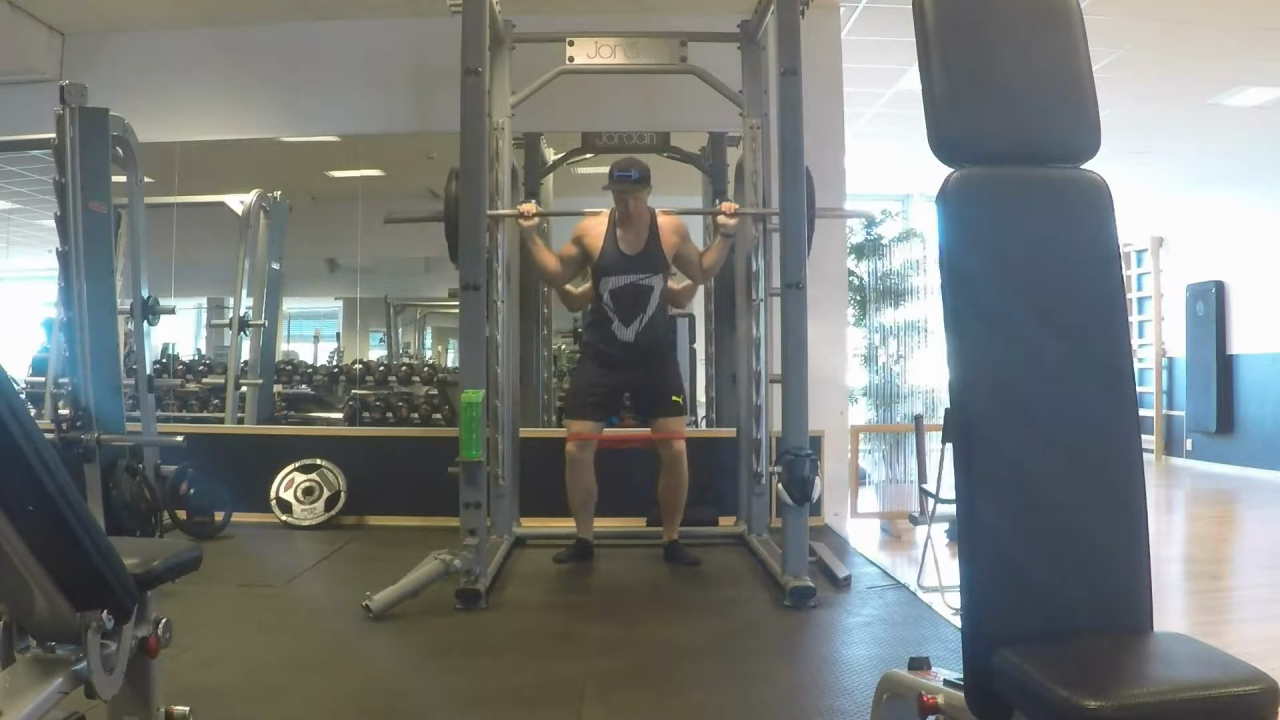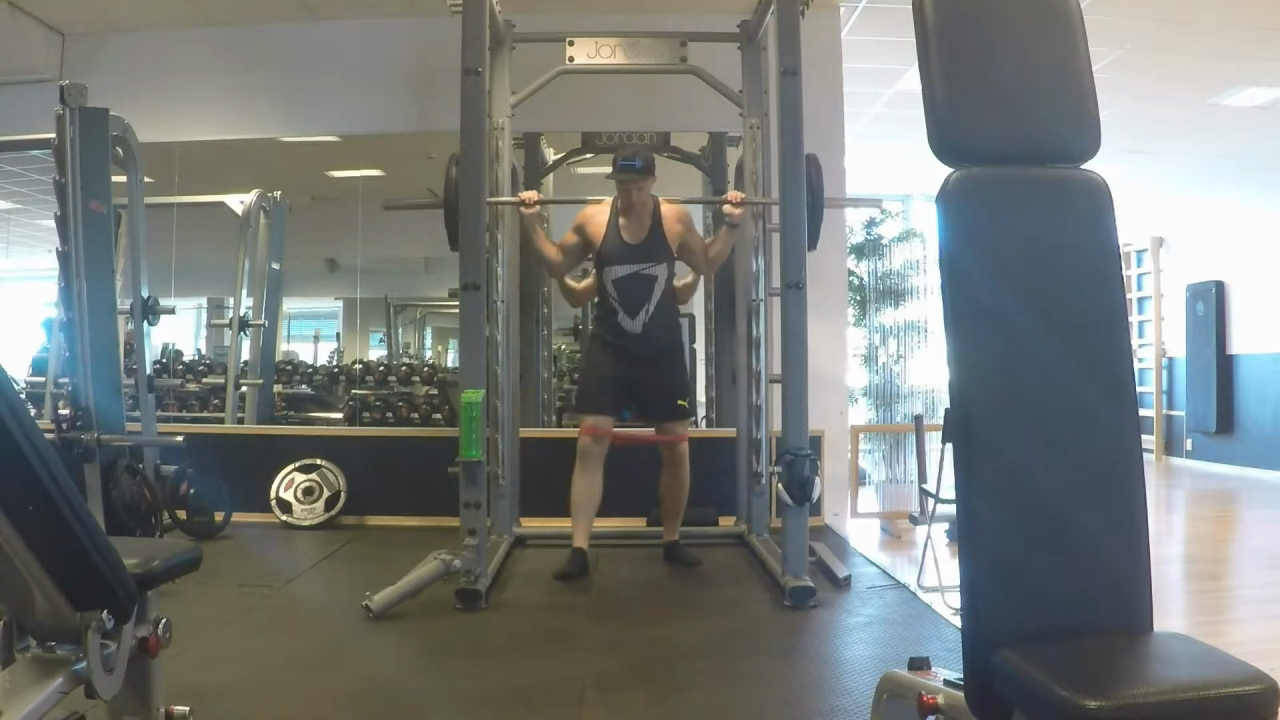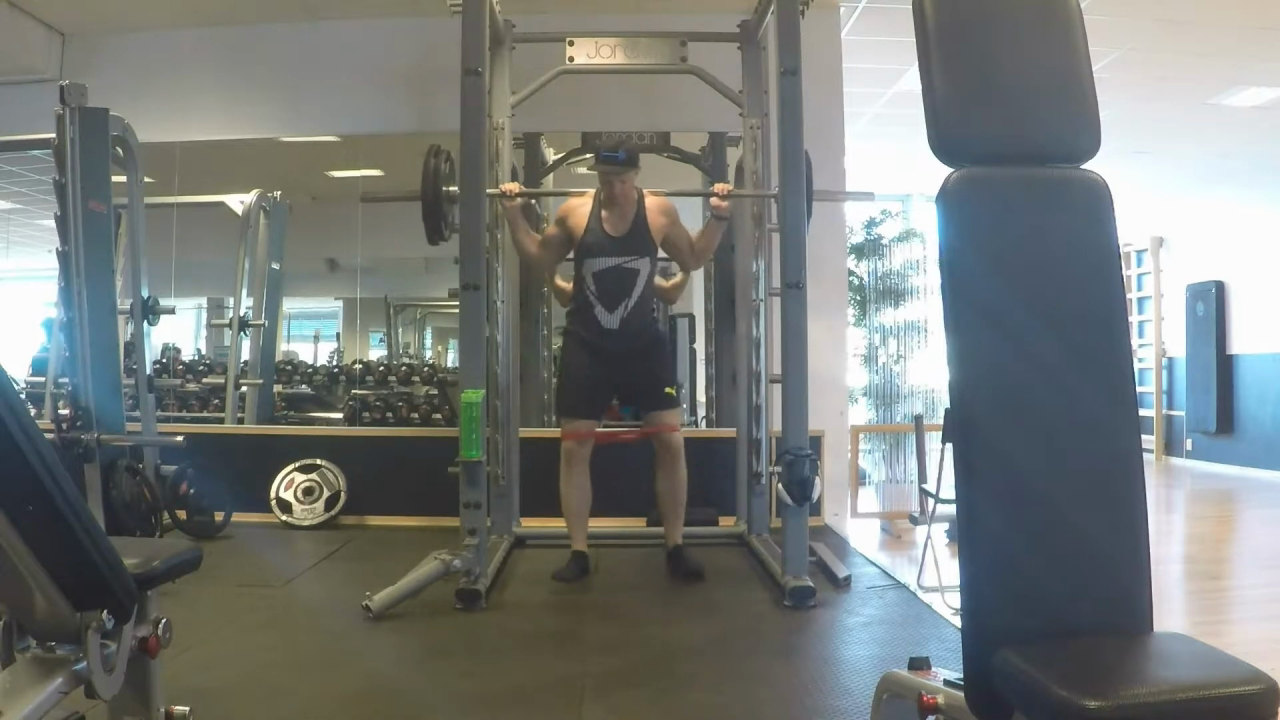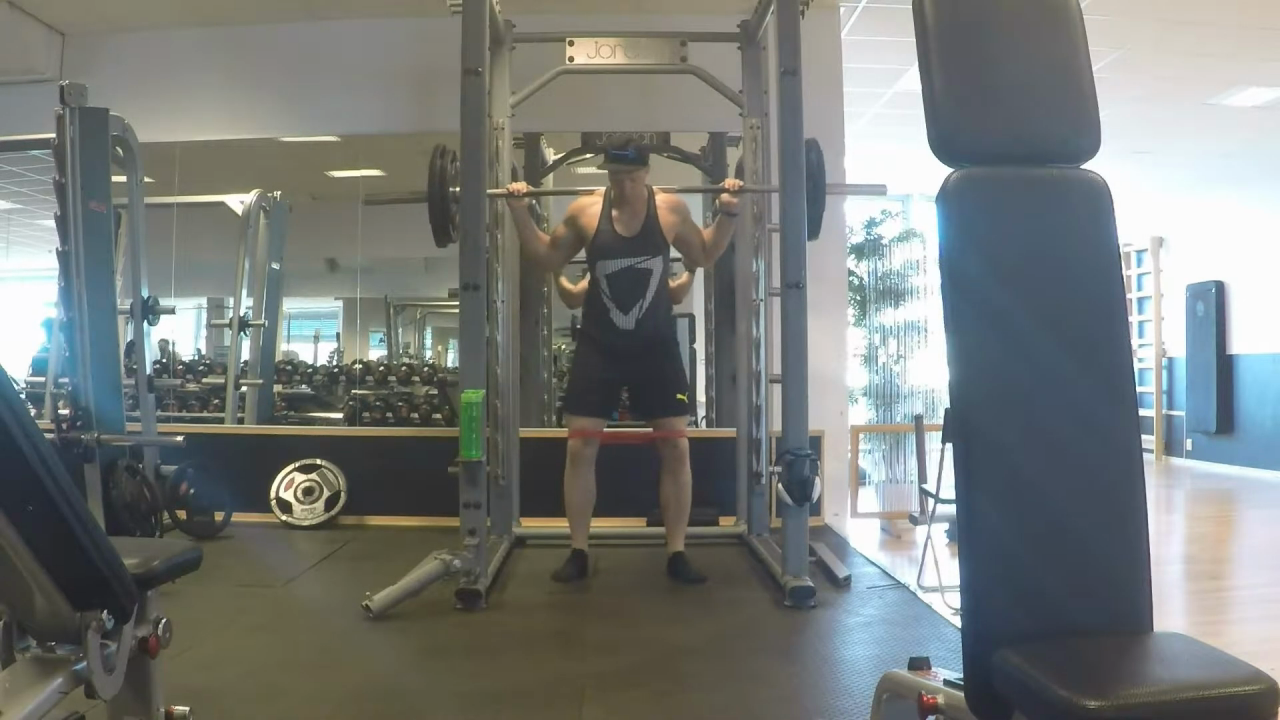
dt=0.4s
person 1, frame 1
left shoulder: (671, 230)
right shoulder: (590, 230)
left elbow: (701, 273)
right elbow: (557, 276)
left wrist: (725, 234)
right wrist: (531, 235)
left hip: (656, 356)
right hip: (600, 356)
left knee: (674, 449)
right knee: (578, 450)
left ankle: (671, 540)
right ankle: (584, 539)
person 1, frame 2
left shoulder: (676, 219)
right shoulder: (592, 219)
left elbow: (707, 265)
right elbow: (557, 265)
left wrist: (731, 223)
right wrist: (531, 222)
left hip: (662, 350)
right hip: (607, 347)
left knee: (676, 448)
right knee: (590, 447)
left ankle: (671, 540)
right ankle: (579, 551)
person 1, frame 3
left shoulder: (659, 212)
right shoulder: (573, 212)
left elbow: (693, 259)
right elbow: (541, 260)
left wrist: (718, 216)
right wrist: (514, 214)
left hip: (645, 344)
right hip: (585, 346)
left knee: (671, 442)
right knee: (574, 448)
left ankle: (676, 546)
right ankle: (579, 552)
person 1, frame 4
left shoulder: (672, 210)
right shoulder: (584, 211)
left elbow: (704, 256)
right elbow: (549, 258)
left wrist: (728, 212)
right wrist: (520, 212)
left hip: (656, 345)
right hip: (599, 345)
left knee: (675, 448)
right knee: (580, 448)
left ankle: (676, 553)
right ankle: (578, 551)
